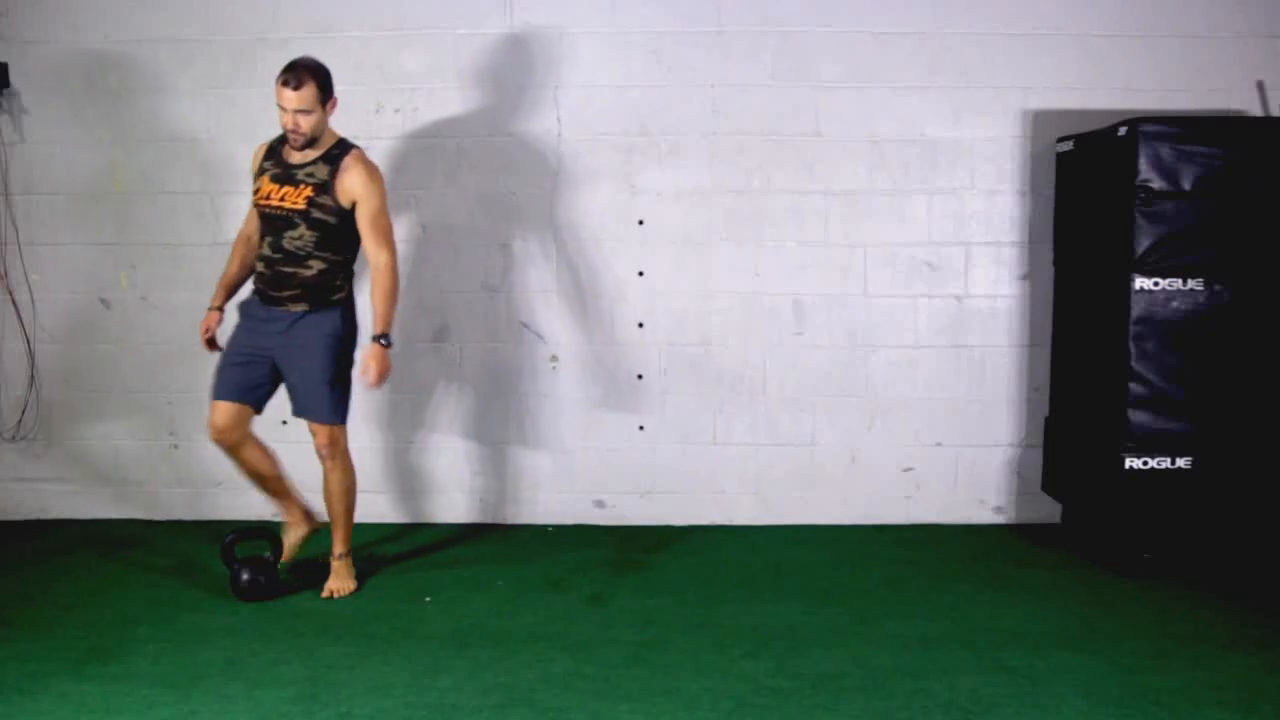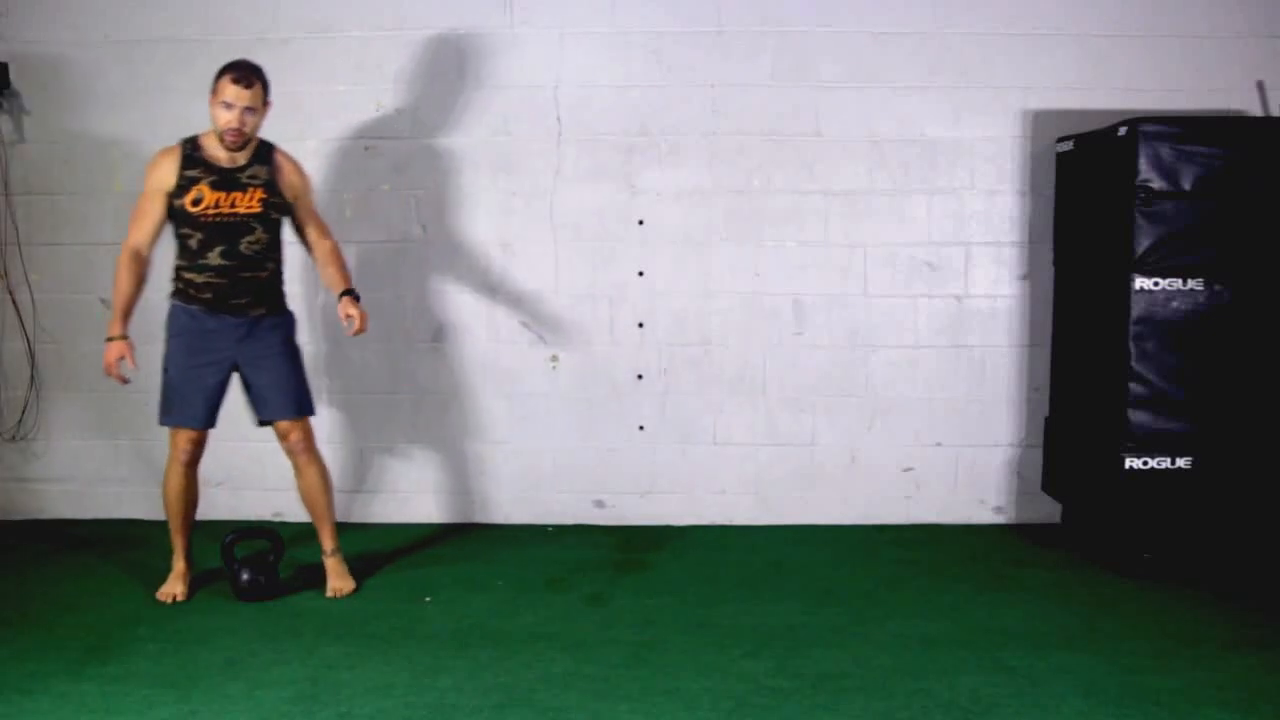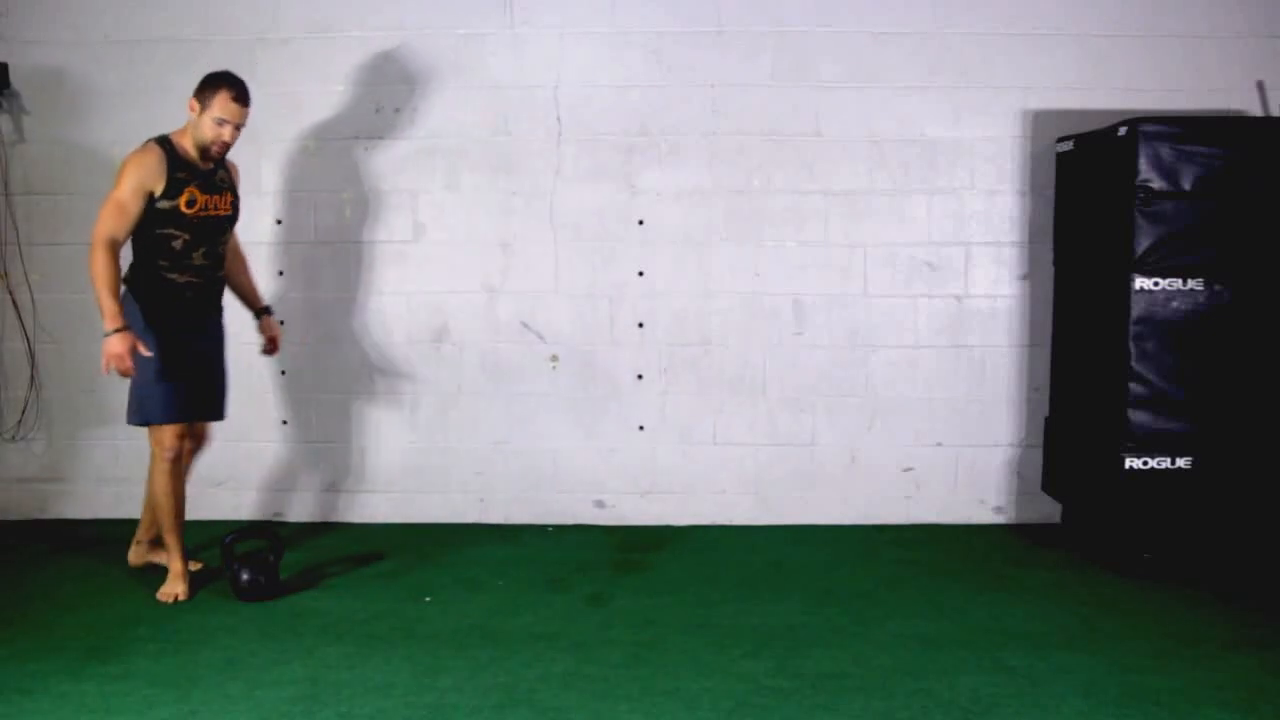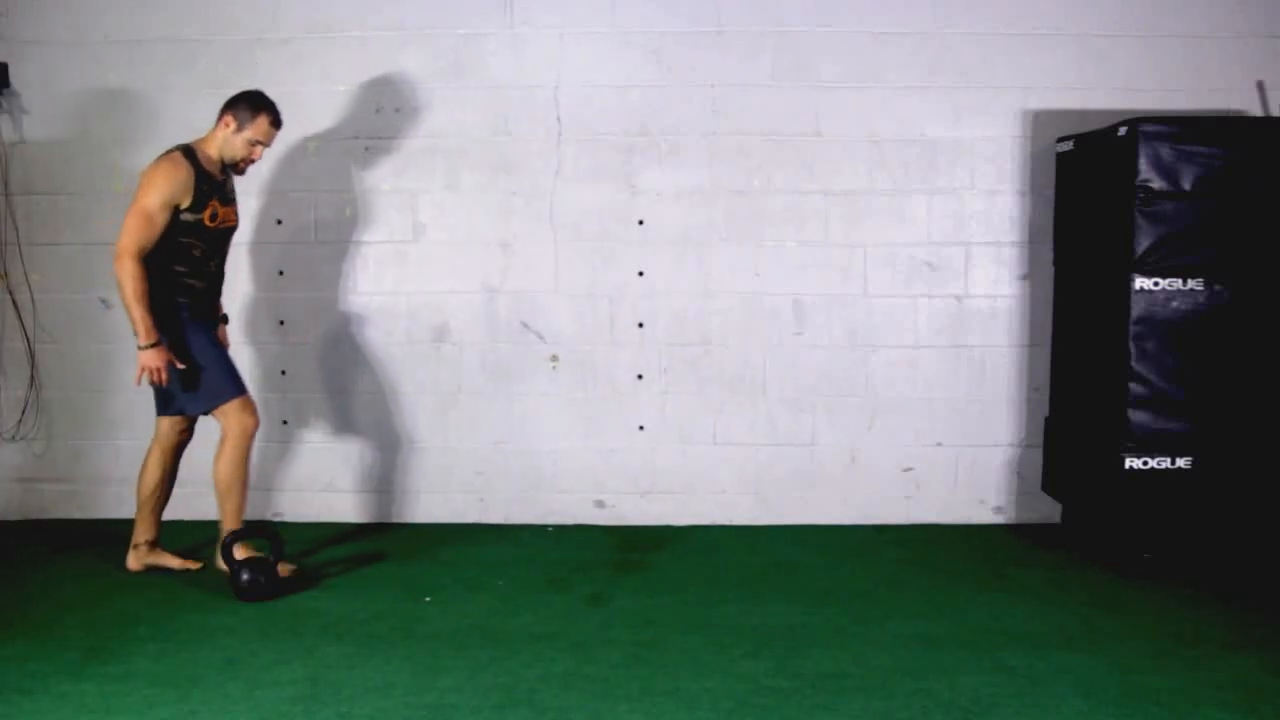
dt=0.4s
person 1, frame 1
left shoulder: (354, 171)
right shoulder: (265, 156)
left elbow: (383, 260)
left wrist: (380, 339)
right wrist: (218, 302)
left hip: (322, 320)
right hip: (261, 312)
left knee: (329, 442)
right knee: (223, 425)
left ankle: (341, 556)
right ankle: (295, 514)
person 1, frame 2
left shoulder: (283, 170)
right shoulder: (171, 165)
left elbow: (319, 241)
right elbow: (136, 249)
left wrist: (346, 294)
right wrist: (118, 328)
left hip: (266, 323)
right hip: (194, 323)
left knee: (298, 440)
right knee: (184, 449)
left ankle: (332, 555)
right ankle: (180, 564)
person 1, frame 3
left shoulder: (226, 173)
right shoulder: (149, 163)
right elbow: (104, 244)
left wrist: (260, 311)
right wrist: (116, 327)
left hip: (206, 319)
right hip: (157, 320)
left knee: (190, 439)
right knee: (168, 444)
left ankle: (147, 540)
right ankle: (176, 564)
person 1, frame 4
left shoulder: (225, 178)
right shoulder: (173, 172)
right elbow: (127, 256)
left wrist: (218, 317)
right wrist: (148, 340)
left hip: (194, 318)
right hip: (171, 319)
left knee: (174, 432)
right knee: (241, 419)
left ankle: (143, 546)
right ankle: (234, 544)
